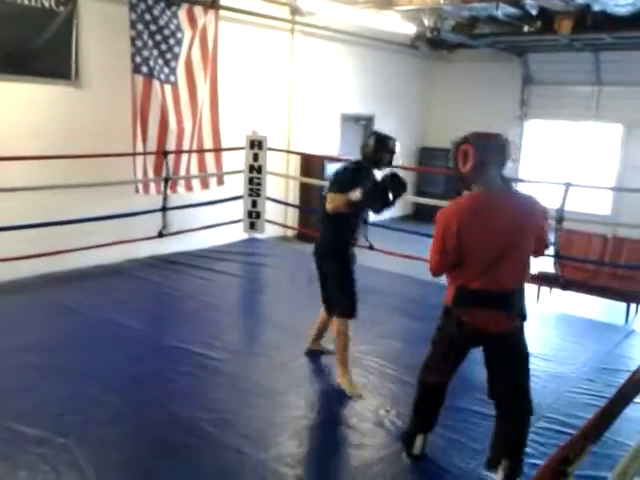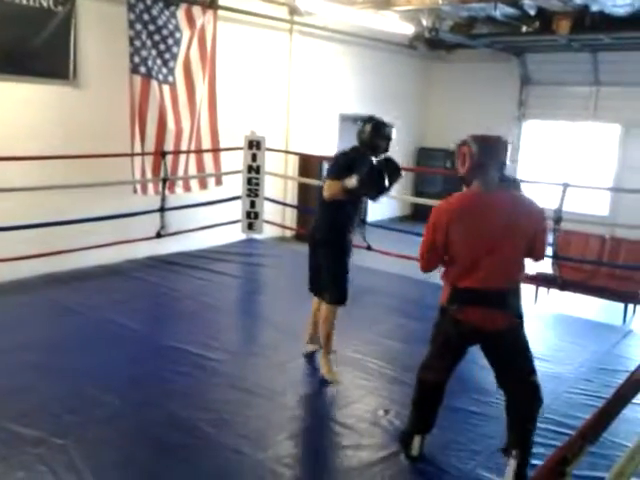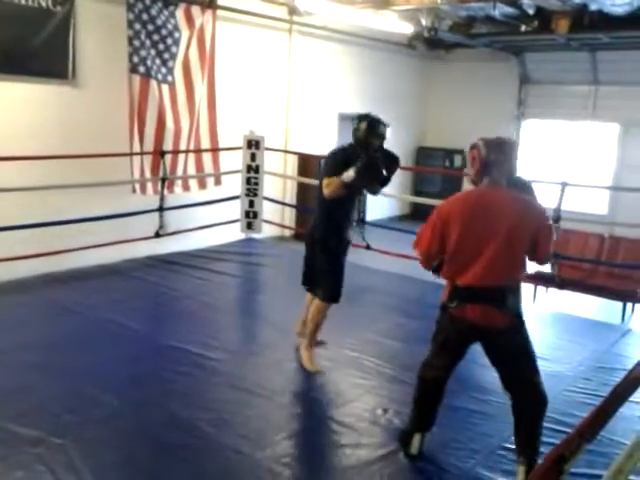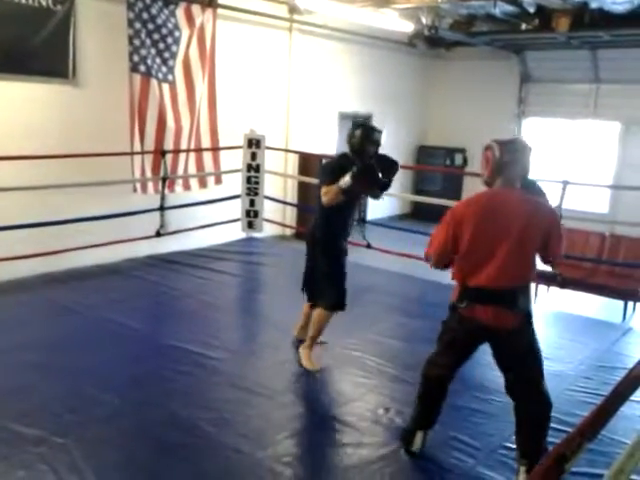
dt=0.1s
person 1, frame 1
left shoulder: (455, 212)
right shoulder: (531, 208)
left elbow: (438, 266)
right elbow: (537, 248)
left hip: (463, 310)
right hip: (508, 314)
left knee: (434, 375)
right knee: (513, 397)
left ankle: (417, 437)
person 1, frame 2
left shoulder: (448, 209)
right shoulder: (527, 209)
left elbow: (427, 264)
right elbow: (537, 254)
left hip: (459, 308)
right hip: (503, 312)
left knee: (432, 375)
right knee: (523, 391)
left ankle: (415, 438)
person 1, frame 3
left shoulder: (452, 207)
right shoulder: (530, 210)
left elbow: (425, 257)
right elbow: (541, 256)
left hip: (460, 306)
right hip: (503, 311)
left knee: (433, 373)
right knee: (527, 390)
left ankle: (414, 436)
person 1, frame 4
left shoulder: (465, 209)
right shoulder: (542, 212)
left elbow: (437, 258)
right elbow: (552, 257)
left wrist: (462, 256)
left hip: (469, 306)
right hip: (513, 312)
left knee: (438, 371)
right knee: (531, 394)
left ankle: (417, 434)
person 2, frame 1
left shoulder: (368, 175)
right shoulder: (347, 173)
left elbow: (375, 207)
right elbow: (331, 205)
left wrist: (389, 194)
right wrist: (362, 193)
left hip: (343, 246)
right hip: (331, 248)
left knee: (333, 303)
right knee: (344, 309)
left ankle: (314, 342)
right ankle: (343, 373)
person 2, frame 2
left shoulder: (367, 162)
right shoulder: (344, 159)
left elbow: (371, 194)
right elbow: (329, 192)
left wrist: (384, 179)
right wrist: (357, 180)
left hip: (341, 233)
right hip: (327, 234)
left knee: (324, 290)
right knee: (333, 295)
left ankle: (313, 340)
right ankle: (325, 356)
person 2, frame 3
left shoulder: (364, 158)
right shoulder: (340, 157)
left elbow: (373, 189)
right elbow: (328, 190)
left wrist: (385, 172)
right wrist: (355, 172)
left hip: (338, 231)
right hip: (324, 232)
left knee: (320, 285)
right knee: (328, 292)
left ankle: (304, 329)
right ankle: (307, 346)
person 2, frame 4
left shoulder: (361, 165)
right shoulder: (335, 165)
left elbow: (375, 193)
right elbow: (327, 198)
left wrist: (384, 177)
right wrist: (351, 178)
left hip: (337, 238)
right hip: (324, 239)
left knee: (320, 291)
right knee: (332, 299)
left ankle: (302, 332)
right ankle: (307, 347)
